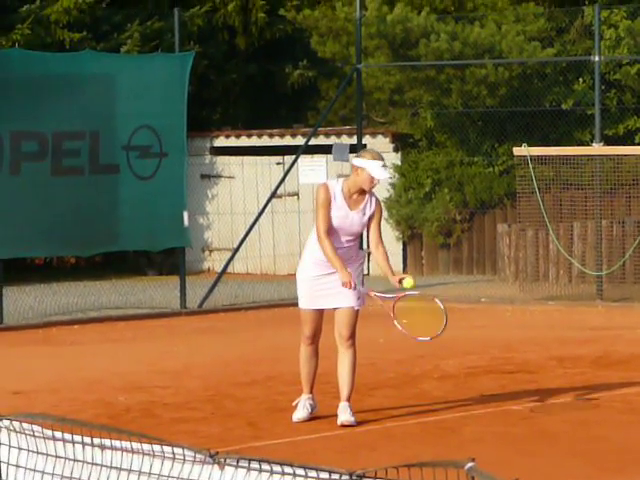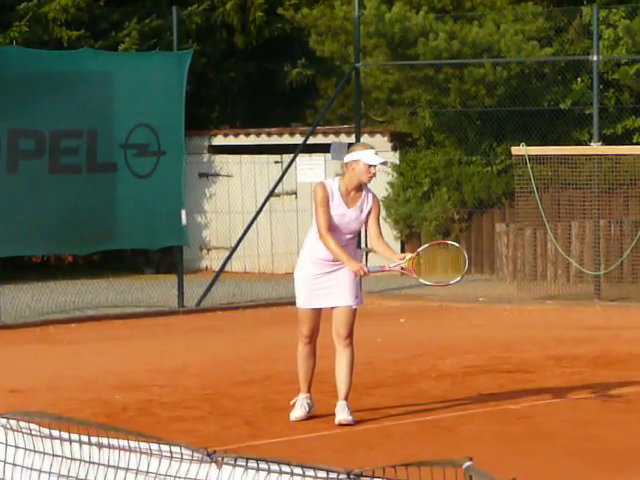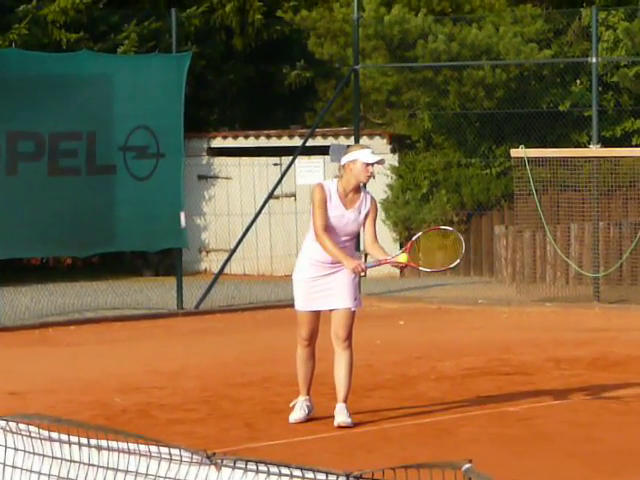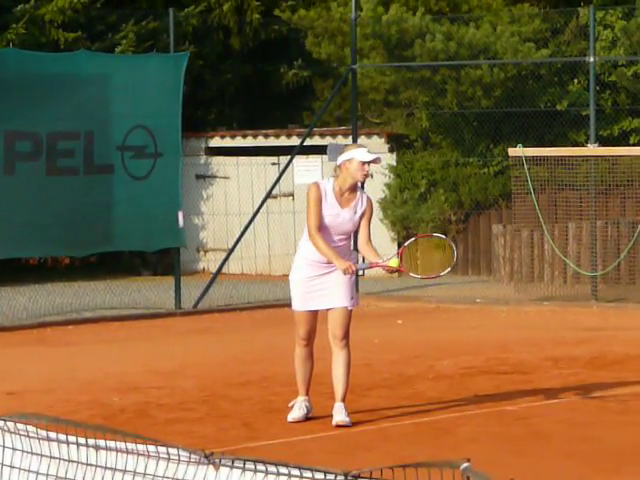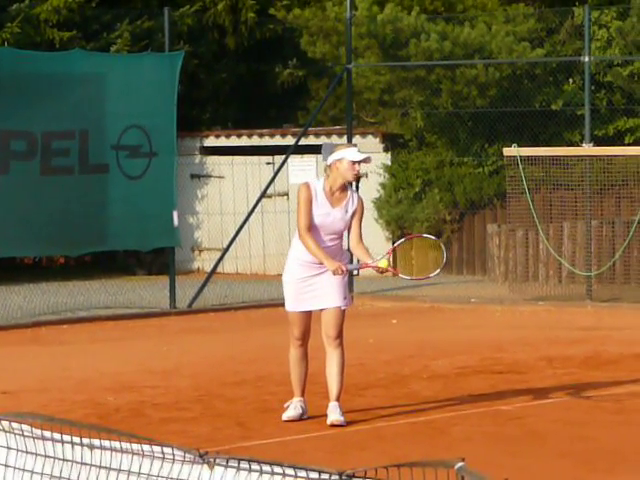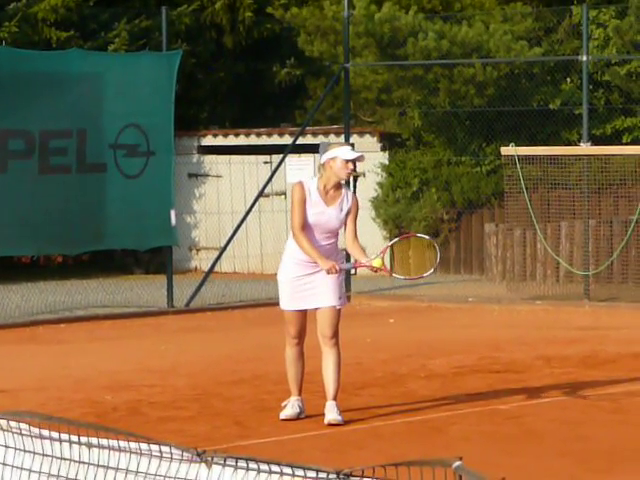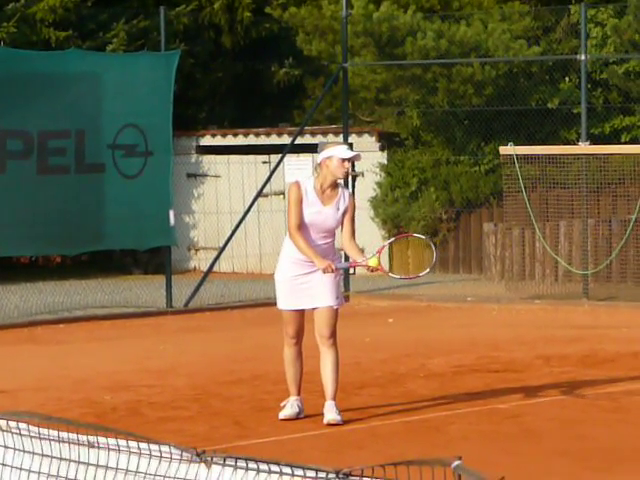
dt=0.2s
person 1, frame 1
left shoulder: (374, 204)
right shoulder: (327, 190)
left elbow: (376, 245)
right elbow: (322, 235)
left wrist: (392, 275)
right wrist: (340, 270)
left hip: (350, 270)
right hip: (315, 268)
left knee: (346, 339)
right knee: (309, 338)
left ankle: (344, 405)
right ankle: (306, 399)
person 1, frame 2
left shoulder: (371, 201)
right shoulder: (324, 189)
left elbow: (376, 240)
right elbow: (324, 233)
left wrist: (400, 258)
right wrist: (350, 261)
left hip: (346, 270)
right hip: (312, 267)
left knee: (344, 338)
right knee: (307, 337)
left ankle: (342, 404)
right ankle: (304, 398)
person 1, frame 3
left shoulder: (369, 202)
right shoulder: (322, 190)
left elbow: (370, 243)
right elbow: (320, 234)
left wrist: (392, 259)
right wrist: (346, 259)
left hip: (344, 273)
right hip: (311, 268)
left knee: (343, 340)
right knee: (306, 340)
left ankle: (341, 407)
right ankle: (304, 400)
person 1, frame 4
left shoulder: (365, 202)
right shoulder: (317, 189)
left elbow: (364, 243)
right elbow: (314, 232)
left wrist: (383, 262)
right wrist: (337, 259)
left hip: (341, 272)
right hip: (308, 268)
left knee: (340, 339)
right knee: (304, 340)
left ankle: (340, 406)
right ankle: (303, 400)
person 1, frame 5
left shoulder: (356, 202)
right shoulder: (308, 190)
left elbow: (355, 242)
right elbow: (304, 232)
left wrist: (374, 262)
right wrist: (327, 260)
left hip: (333, 273)
right hip: (300, 269)
left knee: (334, 340)
right knee: (298, 340)
left ankle: (334, 405)
right ankle: (298, 401)
person 1, frame 6
left shoulder: (350, 200)
right shoulder: (302, 189)
left elbow: (351, 240)
right elbow: (298, 231)
left wrist: (368, 260)
right wrist: (320, 259)
left hip: (329, 272)
right hip: (296, 269)
left knee: (330, 339)
right knee: (294, 339)
left ankle: (331, 404)
right ankle: (295, 400)
person 1, frame 7
left shoulder: (347, 199)
right shoulder: (298, 189)
left elbow: (347, 239)
right elbow: (294, 231)
left wrist: (364, 260)
right wrist: (317, 259)
left hip: (326, 272)
right hip: (293, 269)
left knee: (327, 339)
right knee: (292, 339)
left ankle: (331, 405)
right ankle: (294, 401)
